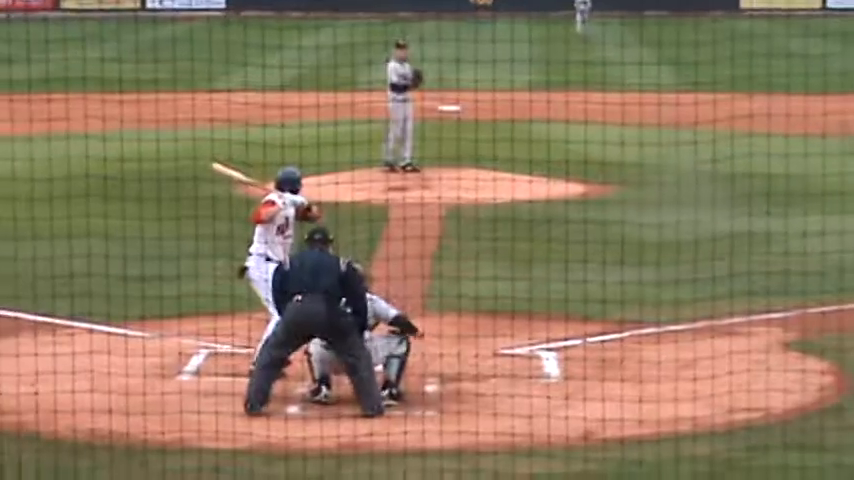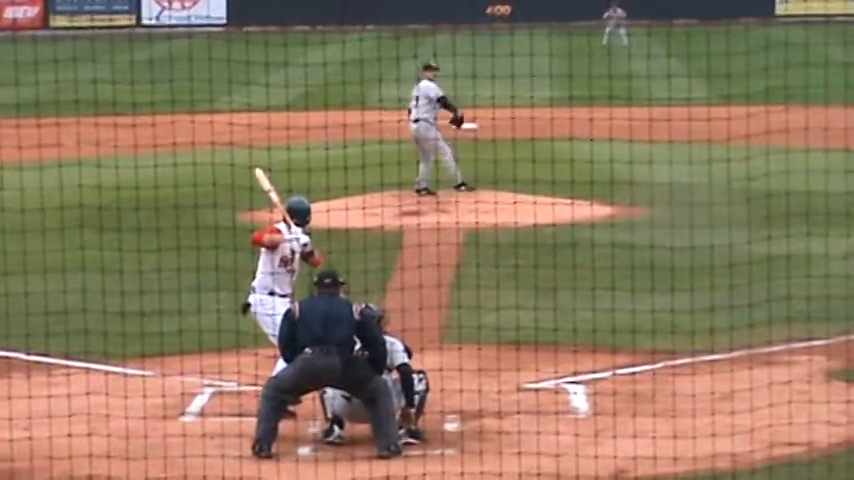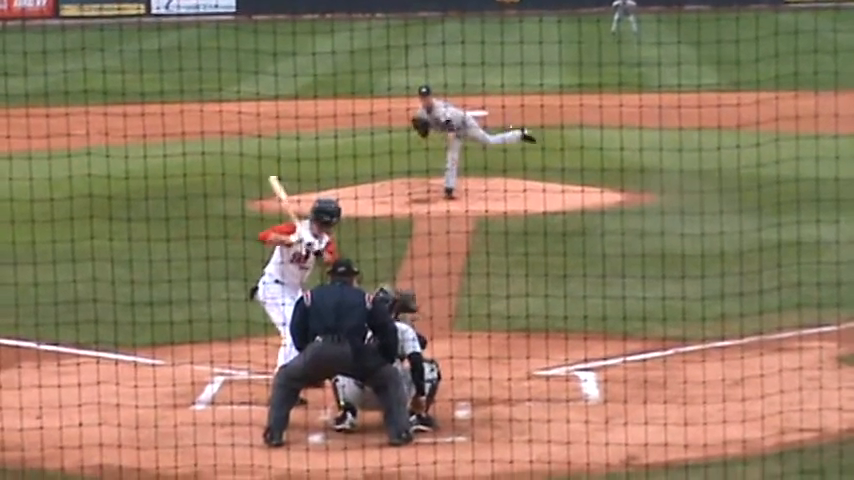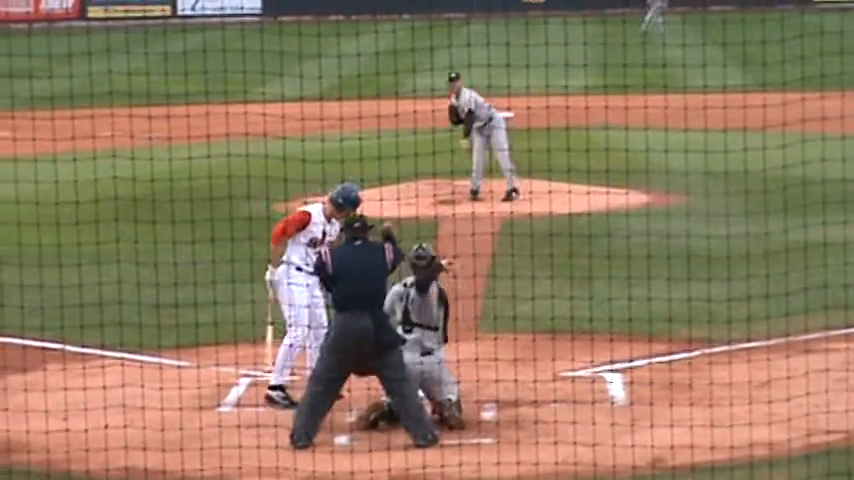
dt=1s
person 1, frame 1
left shoulder: (291, 206)
right shoulder: (272, 202)
left elbow: (314, 215)
right elbow: (257, 218)
left wrist: (303, 205)
right wrist: (282, 207)
left hip: (275, 268)
right hip: (262, 270)
right knee: (281, 315)
person 1, frame 2
left shoulder: (298, 236)
right shoulder: (277, 231)
left elbow: (317, 262)
right elbow: (257, 238)
left wrist: (307, 247)
right wrist: (287, 236)
left hip: (282, 301)
right hip: (267, 301)
person 1, frame 3
left shoulder: (326, 240)
right shoulder: (296, 229)
left elbow: (331, 260)
right elbow: (265, 236)
left wrist: (316, 249)
right wrist: (292, 239)
left hip: (294, 291)
right hip: (274, 288)
person 1, frame 4
left shoulder: (334, 225)
right shoulder: (307, 215)
right elbow: (277, 235)
right wrist: (273, 268)
left hip: (312, 280)
right hip: (292, 277)
left knee: (320, 329)
right knee: (297, 332)
right ankle: (276, 387)
person 2, frame 1
left shoulder: (289, 263)
right shoulder: (341, 264)
left elbow: (278, 296)
right elbow: (358, 298)
right wrist: (359, 329)
left hip: (296, 312)
right hip: (328, 313)
left knee: (270, 353)
right knee: (357, 355)
left ankle: (253, 404)
right ankle: (372, 405)
person 2, frame 2
left shoulder: (297, 309)
right shoulder: (354, 310)
left elbow: (285, 346)
right elbow: (377, 345)
right wrist: (375, 372)
left hip: (307, 364)
right hip: (343, 364)
left knee: (272, 391)
right knee: (379, 391)
left ankle: (262, 446)
right ankle: (389, 445)
person 2, frame 3
left shoulder: (309, 297)
right shoulder: (366, 299)
left elbow: (298, 334)
right elbow: (388, 334)
right wrist: (386, 360)
left hip: (319, 352)
right hip: (354, 353)
left knee: (284, 379)
right knee: (390, 379)
left ankle: (274, 433)
right ankle: (399, 432)
person 2, frame 4
left shoulder: (329, 256)
right shoulder: (384, 251)
left elbow: (326, 283)
right elbow: (397, 256)
right wrist: (389, 237)
left hip: (344, 324)
right hip: (376, 324)
left knee: (323, 380)
right knee: (398, 380)
left ankle: (302, 434)
right ankle: (422, 433)
person 3, frame 1
right shoulder: (371, 299)
right elbow: (399, 321)
right wrist: (414, 331)
left hip: (330, 357)
left knee: (313, 345)
right knee: (400, 339)
left ankle: (322, 387)
right ankle: (390, 390)
person 3, frame 2
right shoulder: (391, 342)
right elbow: (406, 373)
right wrist: (409, 406)
left hip: (349, 409)
right knee: (419, 378)
left ankle: (335, 427)
right ankle: (408, 428)
person 3, frame 3
right shoulder: (404, 329)
right elbow: (416, 361)
right wrist: (420, 394)
left hip: (359, 395)
left knee: (339, 374)
right knee: (431, 367)
left ankle: (347, 414)
right ankle: (418, 416)
person 3, frame 4
left shoulder: (398, 289)
right shoulder: (431, 289)
right elbow: (421, 283)
right wrist: (440, 266)
left hip: (402, 360)
right hip: (431, 360)
left knee: (396, 406)
right knee: (450, 403)
left ankle: (383, 410)
right ankle: (446, 408)
person 4, frame 1
left shoulder: (407, 66)
right shoulder: (392, 66)
right elbow: (393, 87)
left wrist: (414, 83)
right wrist: (409, 85)
left hip: (407, 102)
right hip: (397, 103)
left knee: (408, 133)
right knee: (394, 134)
left ankle: (406, 162)
right ankle: (388, 162)
person 4, frame 2
left shoulder: (417, 88)
right shoulder: (431, 86)
left elbow: (411, 110)
right elbow: (442, 101)
right wrist: (457, 112)
left hip: (416, 127)
right hip: (425, 126)
left knee: (426, 158)
right knee: (445, 152)
left ankle: (421, 186)
right ankle: (459, 183)
person 4, frame 3
left shoulder: (440, 109)
right shoulder: (421, 113)
left elbow: (448, 123)
right elbow: (423, 132)
left wrist: (451, 132)
right wrist: (420, 127)
left hip: (466, 125)
right hip: (455, 133)
left knee: (491, 141)
right knee: (452, 160)
left ankle: (520, 134)
right ankle: (449, 189)
person 4, frame 4
left shoulder: (467, 96)
right shoulder: (454, 99)
left elbow: (470, 118)
right elbow: (456, 121)
left wrist: (465, 138)
right wrist: (453, 113)
left hip: (494, 123)
right hip: (480, 128)
left knee: (502, 154)
right knee: (478, 158)
left ankle: (512, 190)
right ankle: (475, 190)
